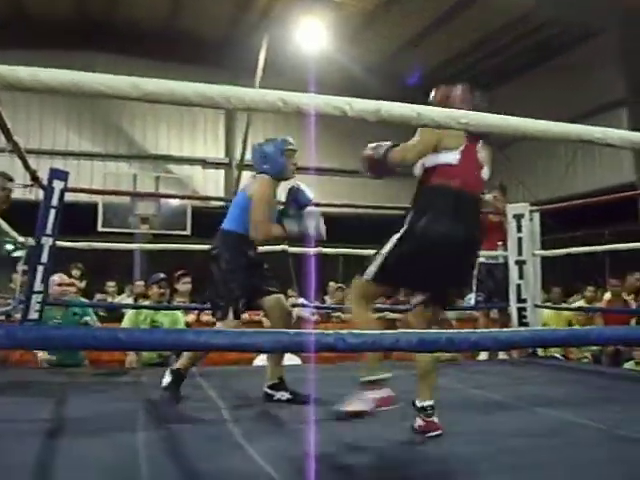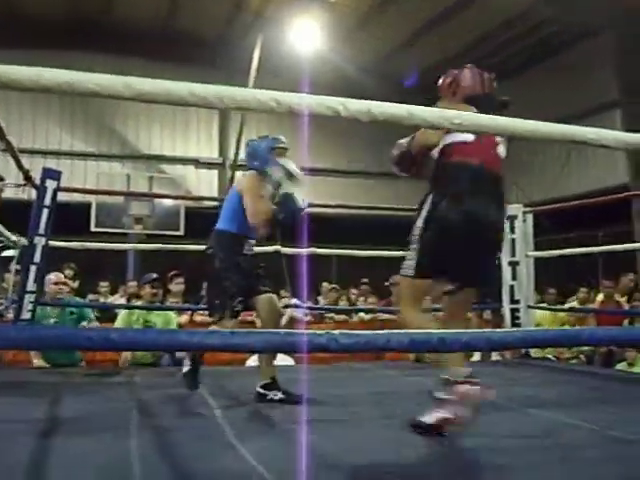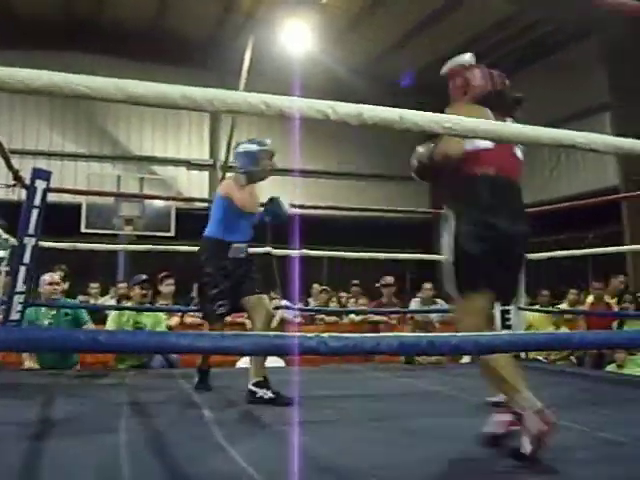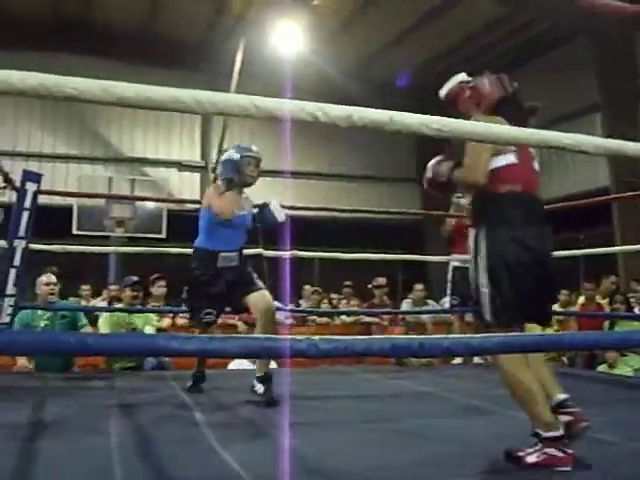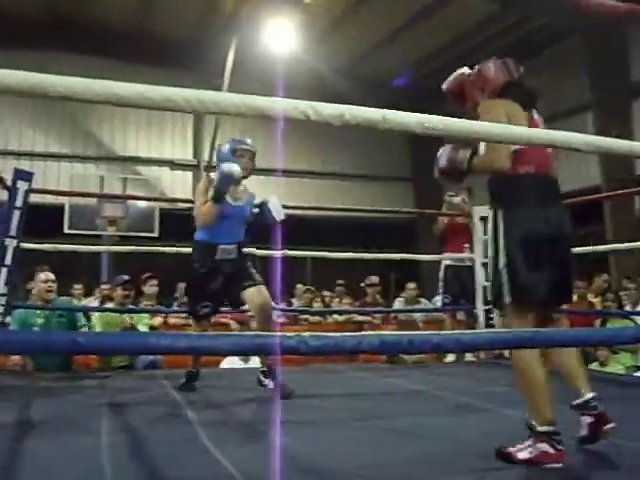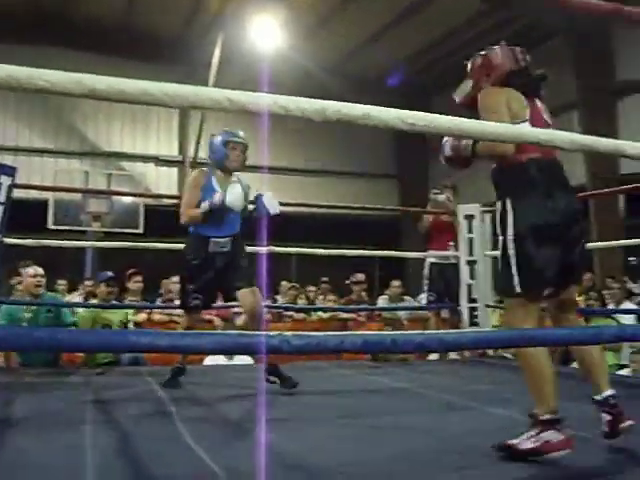
dt=0.1s
person 1, frame 1
left shoulder: (439, 130)
right shoulder: (482, 149)
left elbow: (405, 156)
left wrist: (381, 153)
left hip: (429, 223)
right hip: (465, 233)
left knee: (359, 296)
right knee: (423, 324)
left ankle: (375, 385)
right ankle: (426, 410)
person 1, frame 2
left shoulder: (453, 112)
left elbow: (424, 140)
left wrist: (404, 151)
left hip: (450, 206)
right hip: (489, 213)
left knee: (408, 299)
right knee: (457, 314)
left ankle: (458, 385)
right ankle: (459, 388)
person 1, frame 3
left shoulder: (465, 109)
right shoulder: (509, 124)
left elbow: (449, 149)
left wrist: (426, 159)
left hip: (473, 218)
right hip: (510, 222)
left knee: (470, 324)
right knee: (479, 319)
left ankle: (529, 407)
right ankle: (510, 408)
person 1, frame 4
left shoulder: (482, 126)
right shoulder: (520, 133)
left elbow: (475, 176)
left wrist: (444, 174)
left hip: (500, 236)
right hip: (535, 236)
left knee: (503, 348)
left ankle: (550, 442)
right ankle: (563, 406)
person 1, frame 5
left shoulder: (493, 108)
right shoulder: (529, 113)
left elbow: (499, 161)
left wrist: (461, 161)
left hip: (520, 217)
right hip: (553, 216)
left knee: (518, 329)
right knee: (546, 322)
left ankle: (545, 438)
right ankle: (589, 405)
person 1, frame 6
left shoulder: (495, 96)
right shoulder: (535, 102)
left elbow: (502, 147)
left wrist: (466, 148)
left hip: (526, 207)
right hip: (562, 203)
left knee: (518, 319)
right knee: (566, 309)
left ankle: (547, 426)
right ankle: (609, 403)
person 2, frame 1
left shoulder: (265, 185)
right shoulder: (264, 183)
left elbow: (266, 227)
right elbow: (259, 233)
left wrist: (290, 211)
right wrist: (296, 227)
left hip: (246, 255)
right hip: (231, 254)
left knee: (282, 313)
right knee: (228, 326)
left ankle: (274, 385)
right ankle: (177, 372)
person 2, frame 2
left shoulder: (263, 184)
right shoulder: (253, 180)
right elbow: (256, 221)
left wrist: (281, 209)
right wrist: (275, 185)
left hip: (245, 255)
right hip: (225, 253)
left knee: (271, 313)
right knee: (229, 322)
left ankle: (267, 384)
right ankle: (193, 360)
person 2, frame 3
left shoulder: (248, 186)
right shoulder: (231, 182)
right elbow: (249, 206)
left wrist: (269, 215)
right wrist: (246, 172)
left hip: (239, 258)
right hip: (216, 258)
left knee: (263, 313)
right knee: (216, 324)
left ankle: (258, 385)
right ankle: (204, 368)
person 2, frame 4
left shoulder: (248, 202)
right shoulder: (217, 189)
right elbow: (226, 213)
left wrist: (261, 220)
right wrist: (229, 183)
left hip: (237, 266)
right hip: (207, 266)
left knee: (267, 308)
right knee: (205, 330)
left ankle: (261, 380)
right ankle: (198, 374)
person 2, frame 5
left shoulder: (248, 195)
right shoulder: (209, 183)
right elbow: (201, 221)
left wrist: (261, 217)
right wrist: (218, 192)
left hip: (236, 259)
right hip: (207, 259)
left knee: (263, 304)
right knee: (201, 324)
left ankle: (268, 371)
right ankle: (193, 372)
person 2, frame 6
left shoulder: (242, 186)
right shoulder: (200, 178)
right elbow: (185, 218)
left wrist: (258, 211)
right wrist: (212, 206)
left hip: (231, 252)
right hip: (201, 253)
left knee: (254, 306)
right knee: (191, 317)
left ankle: (271, 368)
right ankle: (178, 368)
person 3, frame 1
left shoulder: (508, 215)
right shoulder: (484, 215)
left wrist: (503, 212)
left hip: (502, 262)
right hip: (485, 262)
left knee: (504, 306)
right knee: (483, 306)
right ankle: (484, 349)
person 3, frame 2
left shoulder: (500, 217)
right shoulder: (475, 214)
left elbow: (504, 236)
right elbow: (464, 229)
left wrist: (495, 212)
right wrist: (472, 206)
left hip: (494, 263)
right hip: (476, 263)
left knee: (497, 307)
right knee: (476, 307)
left ankle: (496, 349)
right ankle: (477, 350)
person 3, frame 3
left shoulder: (489, 218)
right shoulder: (464, 217)
left elbow: (493, 236)
right elbow: (454, 231)
left wrist: (485, 215)
right wrist: (461, 208)
left hip: (484, 265)
right hip: (466, 264)
left knee: (486, 308)
right knee: (466, 309)
left ankle: (485, 350)
right ankle: (466, 351)
person 3, frame 4
right shoulder: (454, 218)
right elbow: (445, 232)
right wrist: (453, 208)
right hip: (458, 265)
right knee: (457, 309)
left ankle: (477, 353)
person 3, frame 5
right shoulder: (447, 217)
right elbow: (437, 231)
left wrist: (468, 213)
right wrist: (445, 207)
left hip: (467, 264)
right hip: (450, 264)
left knee: (469, 308)
right knee: (449, 308)
left ankle: (469, 350)
right ankle: (450, 351)
person 3, frame 6
left shoulder: (457, 215)
right shoulder: (432, 214)
right elbow: (422, 228)
left wrist: (453, 212)
right wrist: (430, 205)
left hip: (452, 262)
right hip: (434, 261)
left knee: (454, 306)
right knee: (433, 304)
left ankle: (454, 349)
